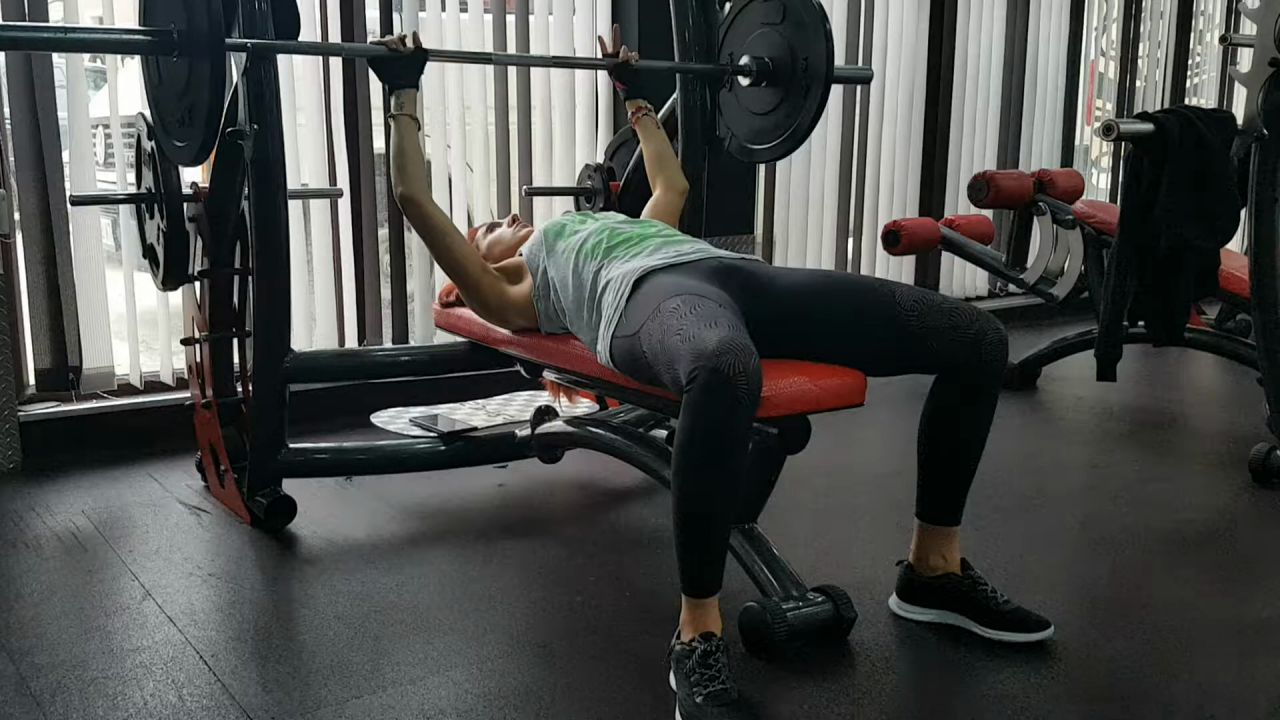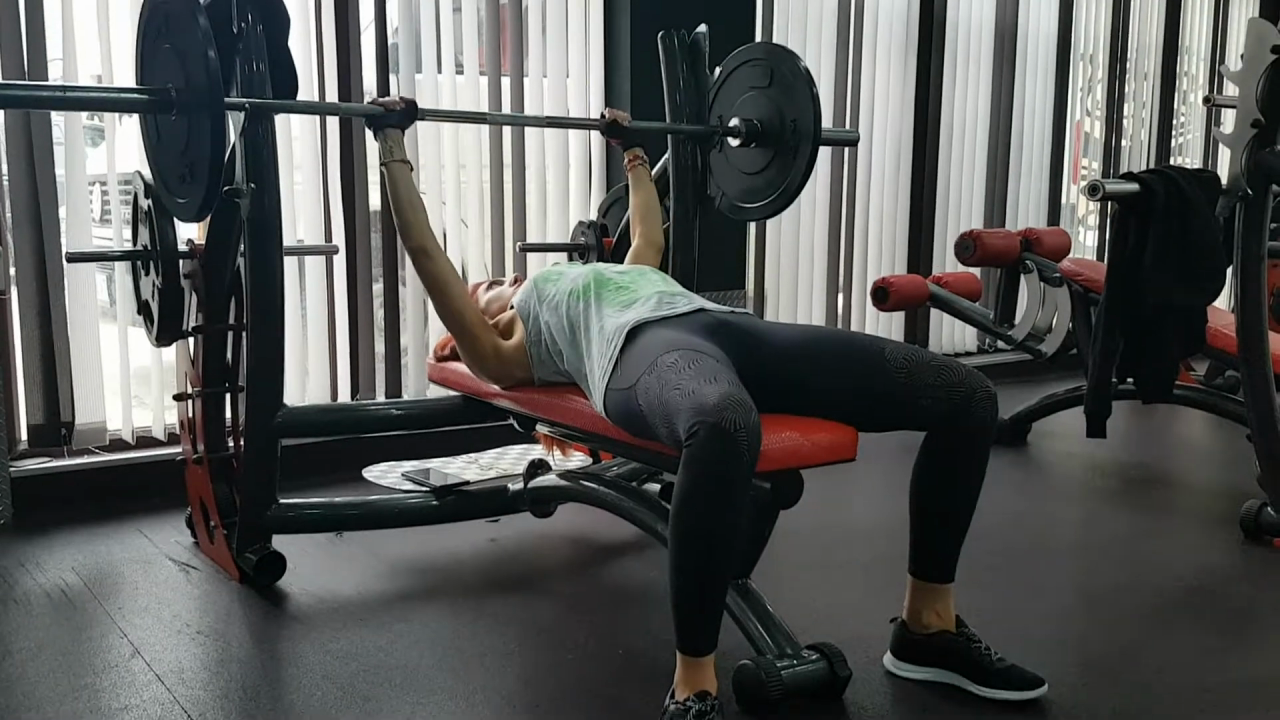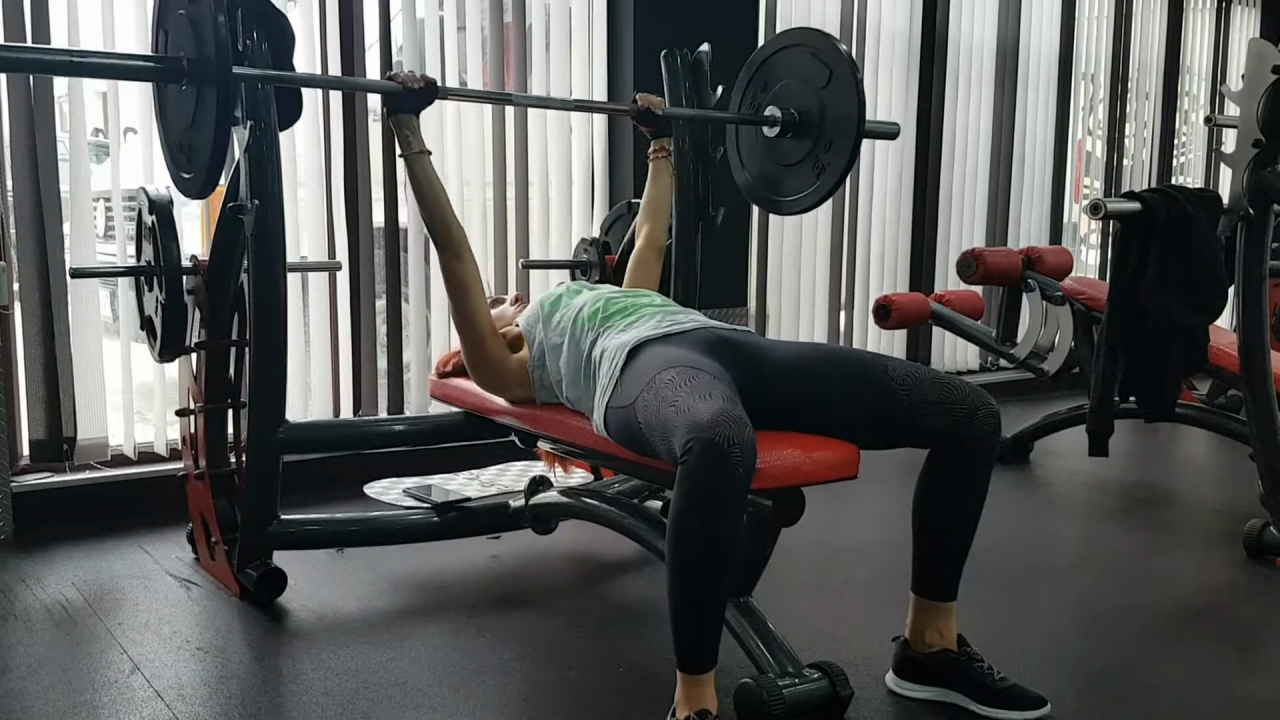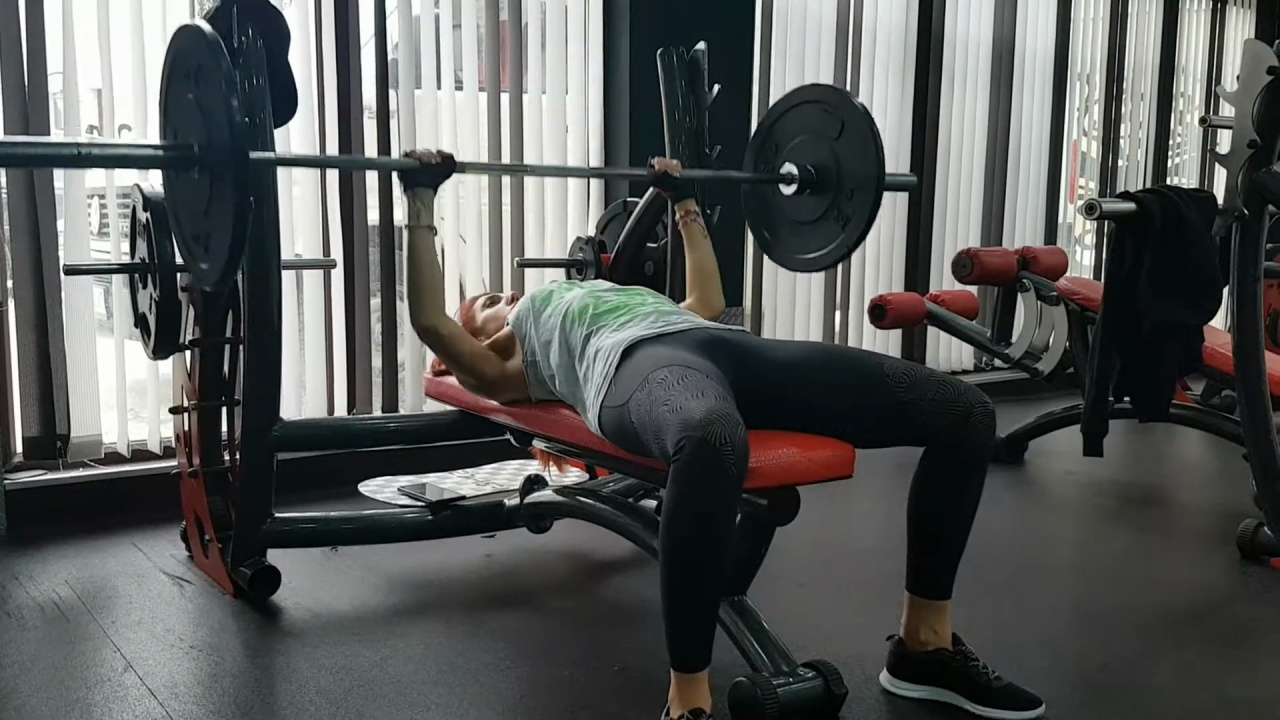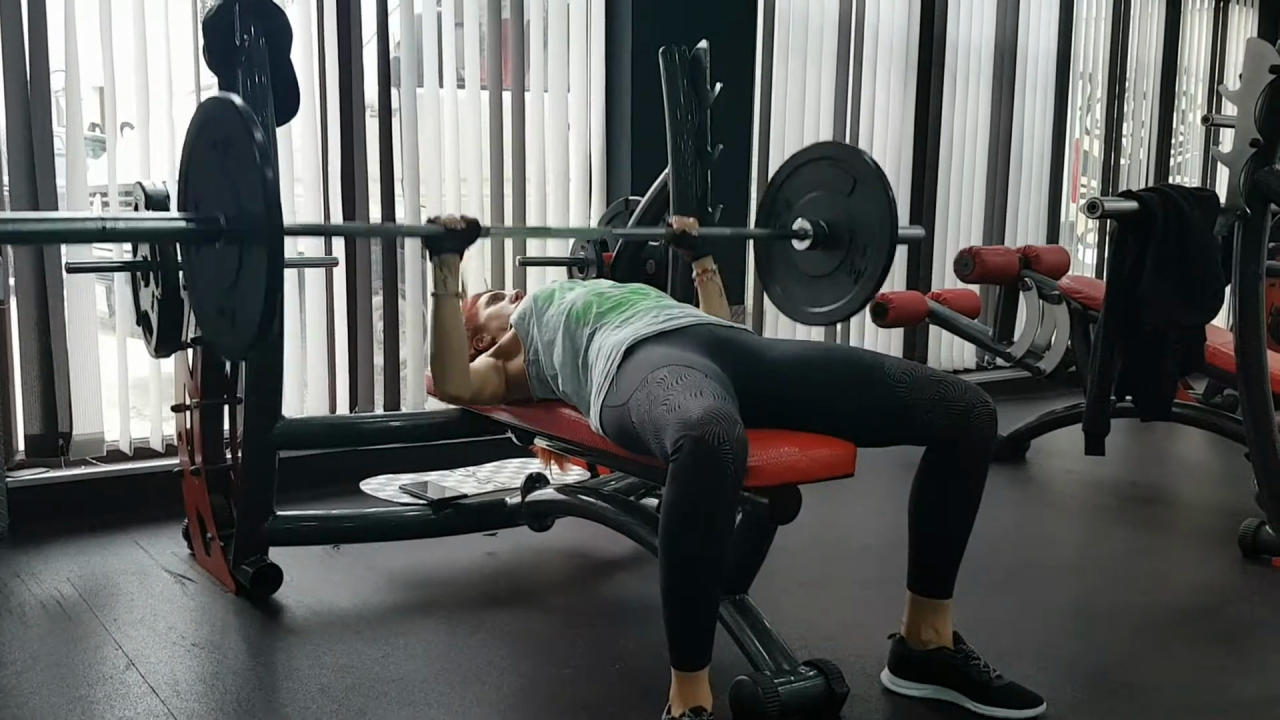
dt=1s
person 1, frame 1
left shoulder: (606, 230)
right shoulder: (515, 295)
left elbow: (672, 185)
right elbow: (416, 199)
left wrist: (636, 97)
right wrist: (403, 93)
left hip: (733, 274)
right hip: (650, 292)
left knee: (976, 340)
right knee: (724, 367)
left ankle: (933, 570)
right ankle: (697, 635)
person 1, frame 2
left shoulder: (586, 294)
right shoulder: (505, 353)
left elbow: (649, 244)
right elbow: (424, 250)
left wrist: (633, 153)
right wrist: (391, 144)
left knee: (966, 397)
right knee: (724, 426)
left ankle: (927, 627)
person 1, frame 3
left shoulder: (604, 307)
right shoulder: (508, 368)
left elbow: (650, 239)
right elbow: (452, 249)
left wrist: (659, 142)
right wrist: (409, 130)
left hip: (729, 346)
right hip: (645, 365)
left knee: (968, 414)
right knee: (719, 442)
left ankle: (929, 648)
person 1, frame 4
left shoulder: (588, 307)
right shoulder: (501, 369)
left elbow: (708, 302)
right elbow: (429, 320)
left wrist: (684, 202)
right wrist: (420, 200)
left hip: (725, 348)
left knee: (963, 412)
right knee: (710, 440)
left ankle: (924, 646)
person 1, frame 5
left shoulder: (586, 299)
right shoulder: (507, 360)
right elbow: (453, 385)
left wrist: (701, 258)
right wrist: (447, 265)
left knee: (966, 413)
right knee: (709, 439)
left ankle: (925, 643)
